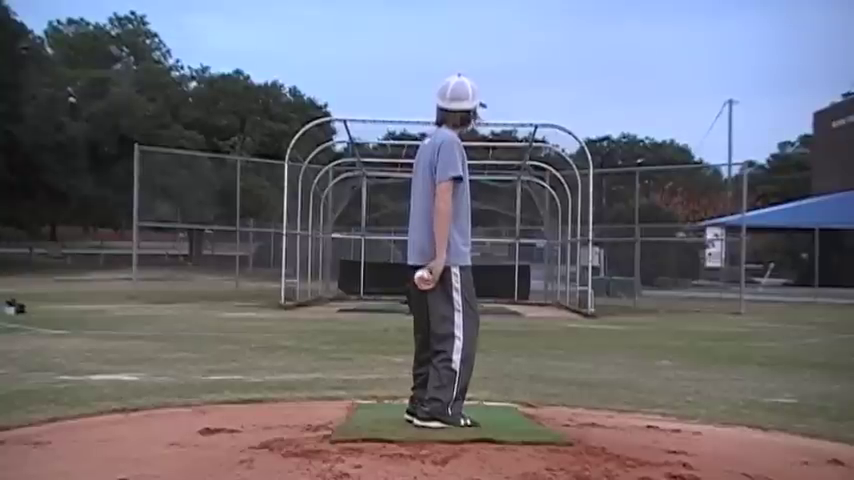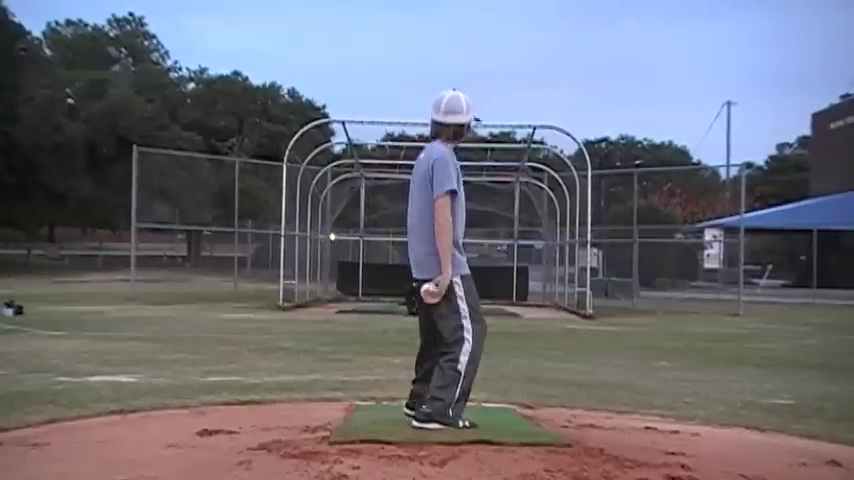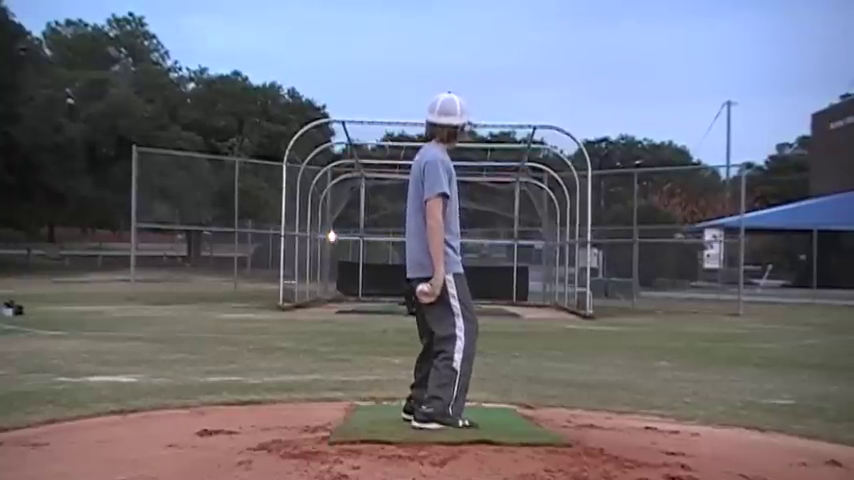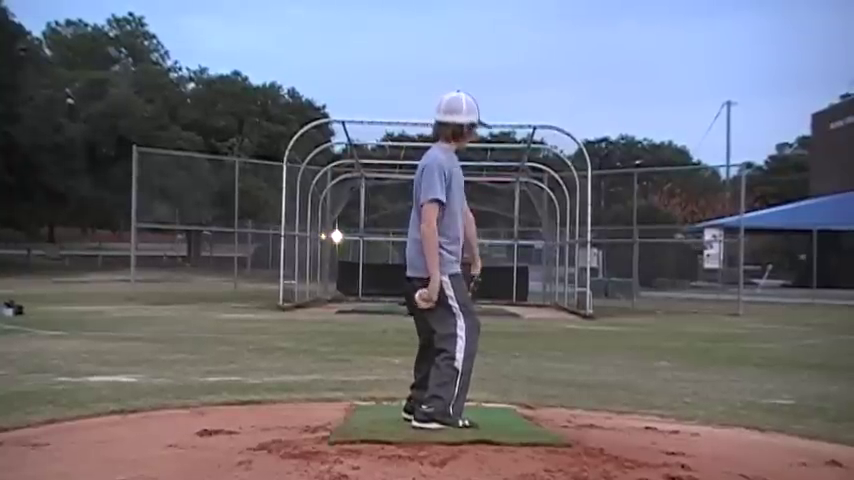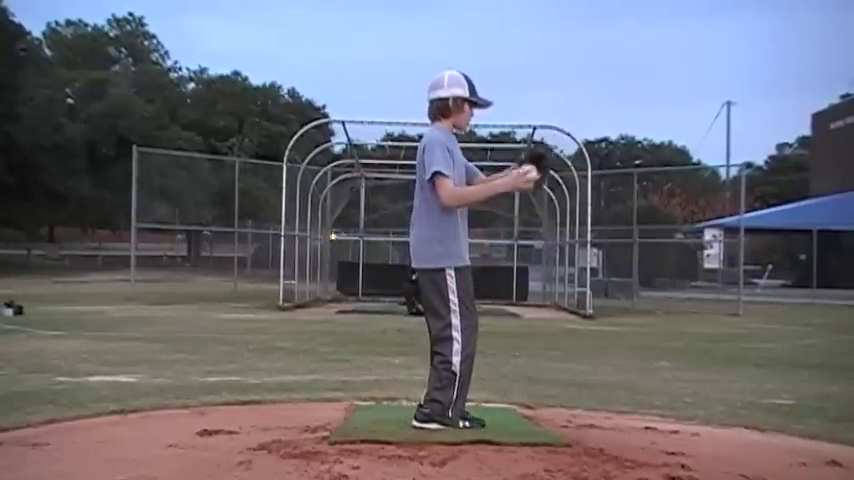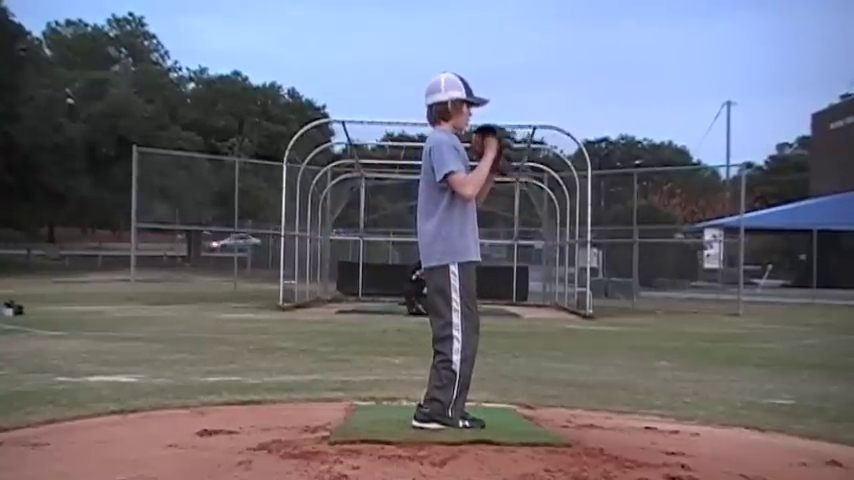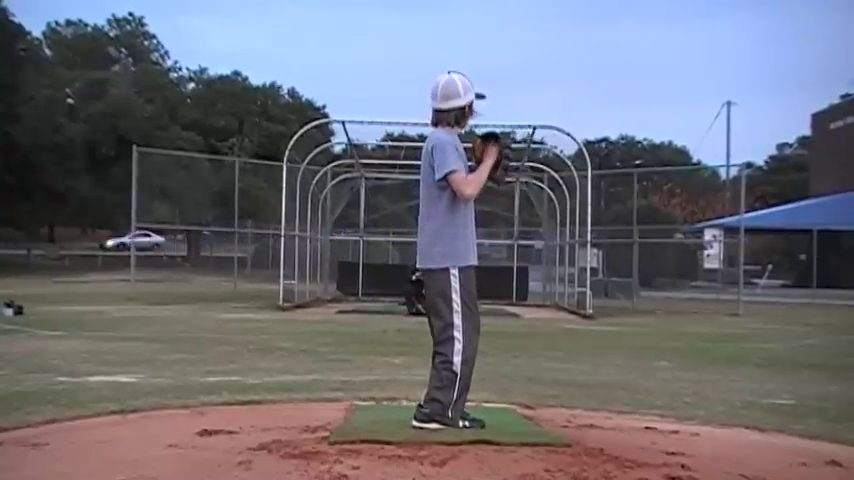
dt=0.7s
person 1, frame 1
left shoulder: (428, 143)
right shoulder: (449, 143)
right elbow: (443, 200)
right wrist: (442, 256)
left hip: (421, 255)
right hip: (447, 256)
left knee: (431, 333)
right knee: (459, 330)
left ankle: (421, 403)
right ankle: (440, 408)
person 1, frame 2
left shoulder: (425, 156)
right shoulder: (443, 157)
right elbow: (442, 216)
right wrist: (447, 269)
left hip: (423, 265)
right hip: (442, 266)
left knee: (437, 335)
right knee: (467, 334)
left ankle: (420, 400)
right ankle: (438, 410)
person 1, frame 3
left shoulder: (424, 157)
right shoulder: (437, 159)
right elbow: (434, 217)
right wrist: (440, 271)
left hip: (421, 267)
right hip: (440, 266)
left knee: (437, 336)
right knee: (460, 332)
left ankle: (419, 403)
right ankle: (438, 410)
person 1, frame 4
left shoulder: (449, 162)
right shoulder: (437, 162)
left elbow: (464, 215)
right elbow: (428, 223)
left wrist: (475, 260)
right wrist: (435, 276)
left hip: (436, 266)
right hip: (438, 267)
left knee: (437, 335)
right knee: (462, 331)
left ankle: (419, 402)
right ankle: (437, 410)
person 1, frame 5
left shoulder: (448, 144)
right shoulder: (436, 140)
left elbow: (481, 183)
right elbow: (448, 195)
left wrist: (514, 175)
right wrist: (507, 184)
left hip: (441, 254)
right hip: (442, 256)
left knee: (449, 332)
right knee: (457, 331)
left ankle: (440, 407)
right ankle: (438, 410)
person 1, frame 6
left shoulder: (447, 143)
right shoulder: (441, 142)
left elbow: (476, 196)
right elbow: (467, 189)
left wrist: (493, 162)
right wrist: (489, 154)
left hip: (450, 254)
right hip: (450, 255)
left knee: (455, 333)
right knee: (458, 333)
left ankle: (439, 408)
right ankle: (439, 409)
person 1, frame 7
left shoulder: (444, 141)
right shoulder: (443, 142)
left elbow: (464, 190)
right elbow: (466, 189)
left wrist: (486, 164)
right wrist: (489, 159)
left hip: (444, 254)
right hip: (449, 257)
left knee: (451, 334)
right knee: (460, 333)
left ankle: (438, 408)
right ankle: (439, 410)
